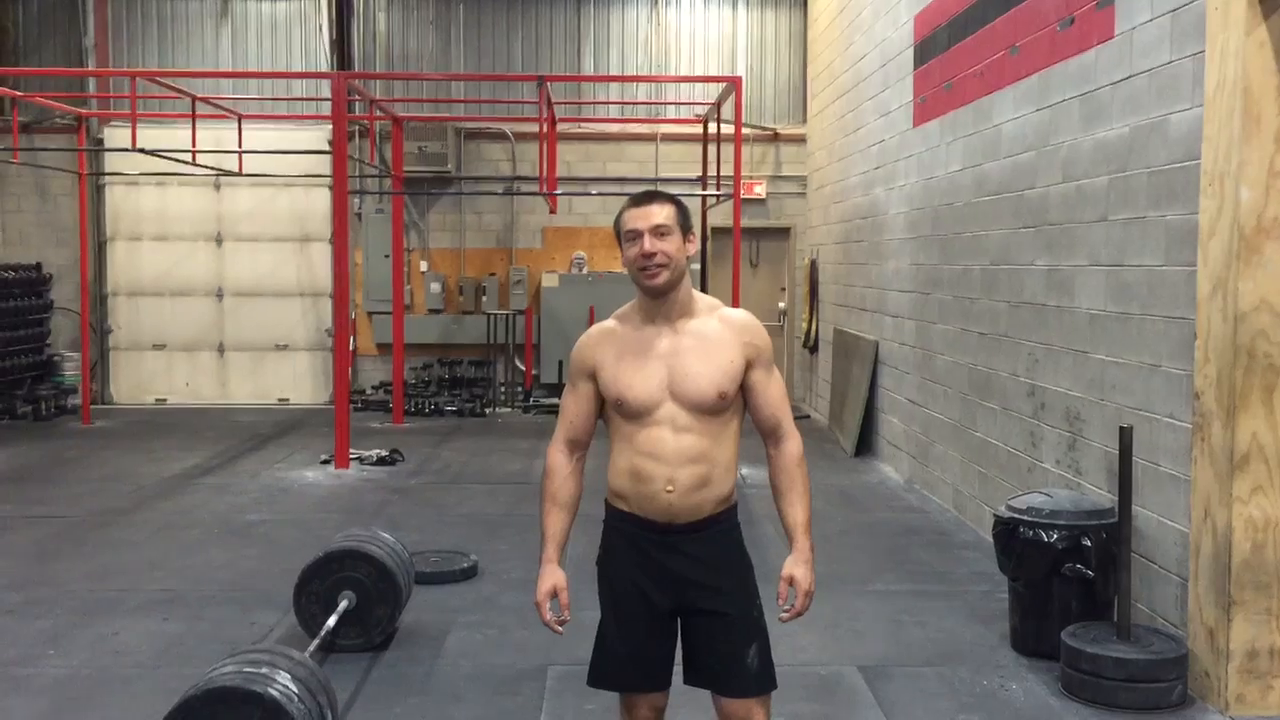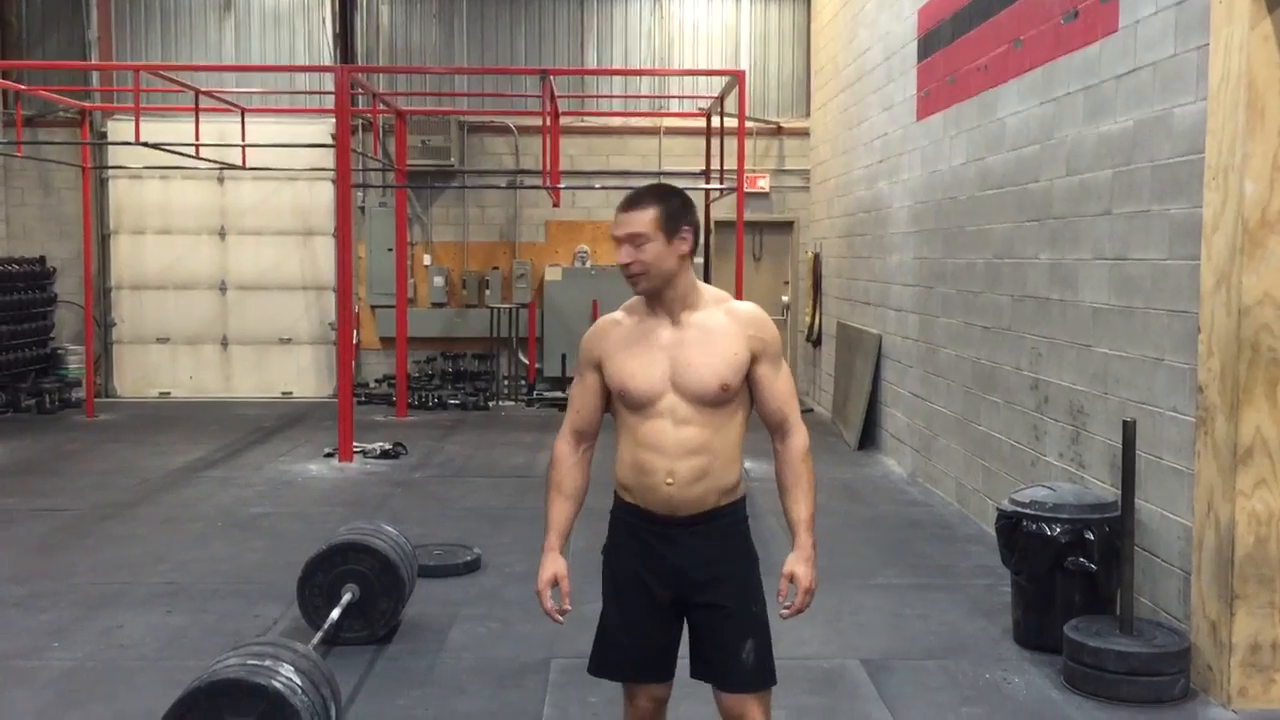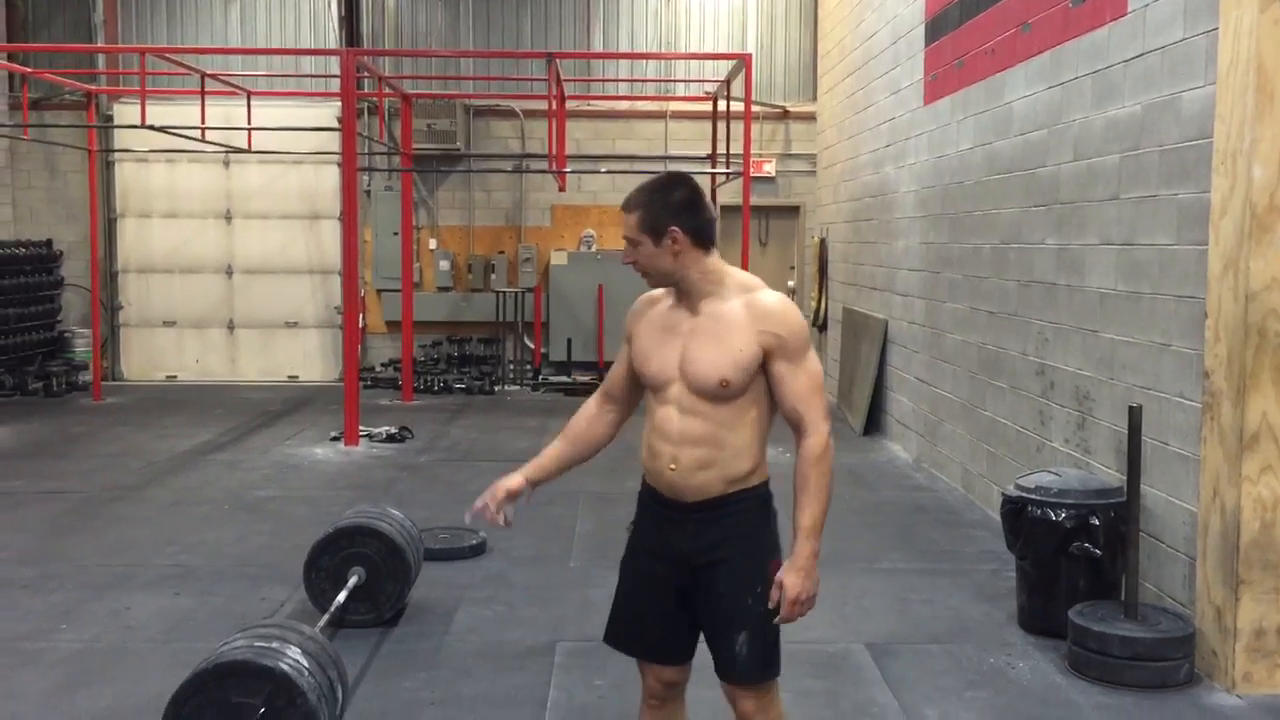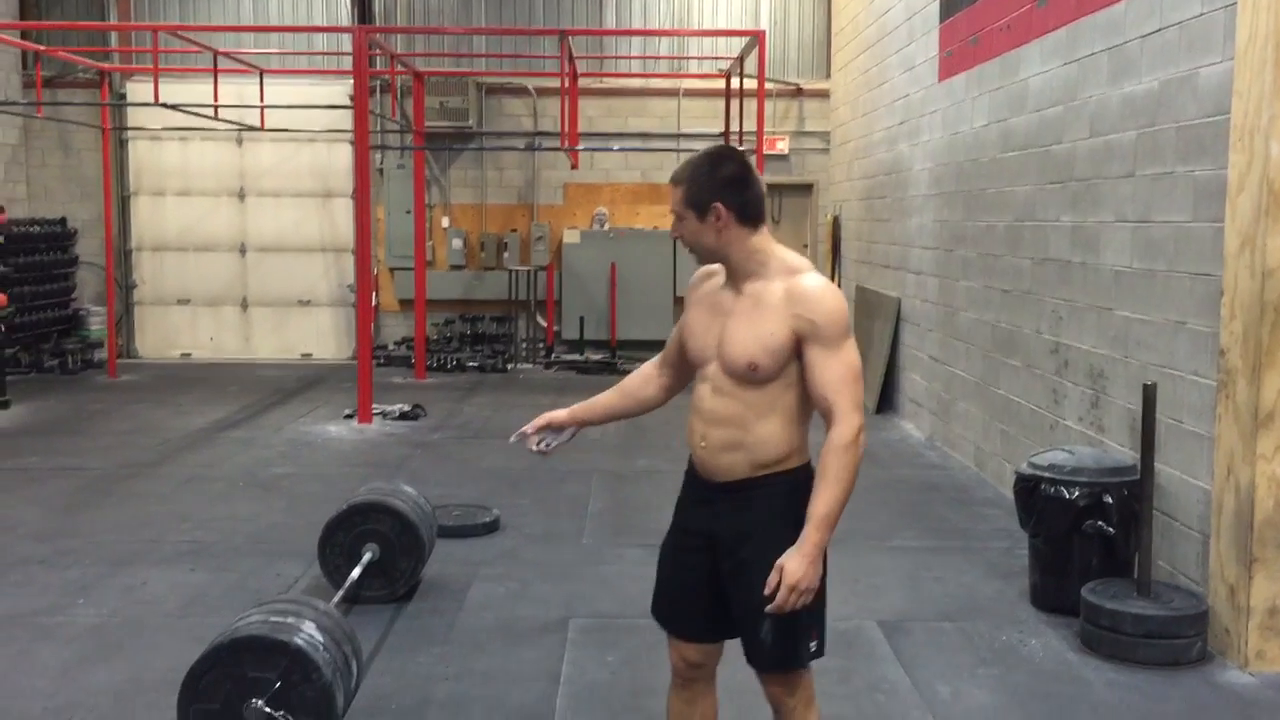
dt=0.3s
person 1, frame 1
left shoulder: (741, 332)
right shoulder: (597, 345)
left elbow: (783, 440)
right elbow: (566, 451)
left wrist: (800, 547)
right wrist: (551, 558)
left hip: (715, 543)
right hip: (630, 545)
person 1, frame 2
left shoulder: (748, 325)
right shoulder: (606, 335)
left elbow: (789, 435)
right elbow: (575, 441)
left wrist: (803, 544)
right wrist: (554, 546)
left hip: (720, 536)
right hip: (636, 536)
person 1, frame 3
left shoulder: (769, 315)
right shoulder: (646, 312)
left elbow: (814, 434)
right elbow: (608, 406)
left wrist: (805, 552)
right wrist: (529, 475)
left hip: (736, 523)
right hip: (657, 519)
person 1, frame 4
left shoulder: (811, 299)
right shoulder: (704, 285)
left elbow: (846, 425)
right elbow: (666, 372)
left wrist: (811, 543)
right wrist: (574, 416)
left hip: (772, 504)
right hip: (699, 497)
right knee: (689, 663)
